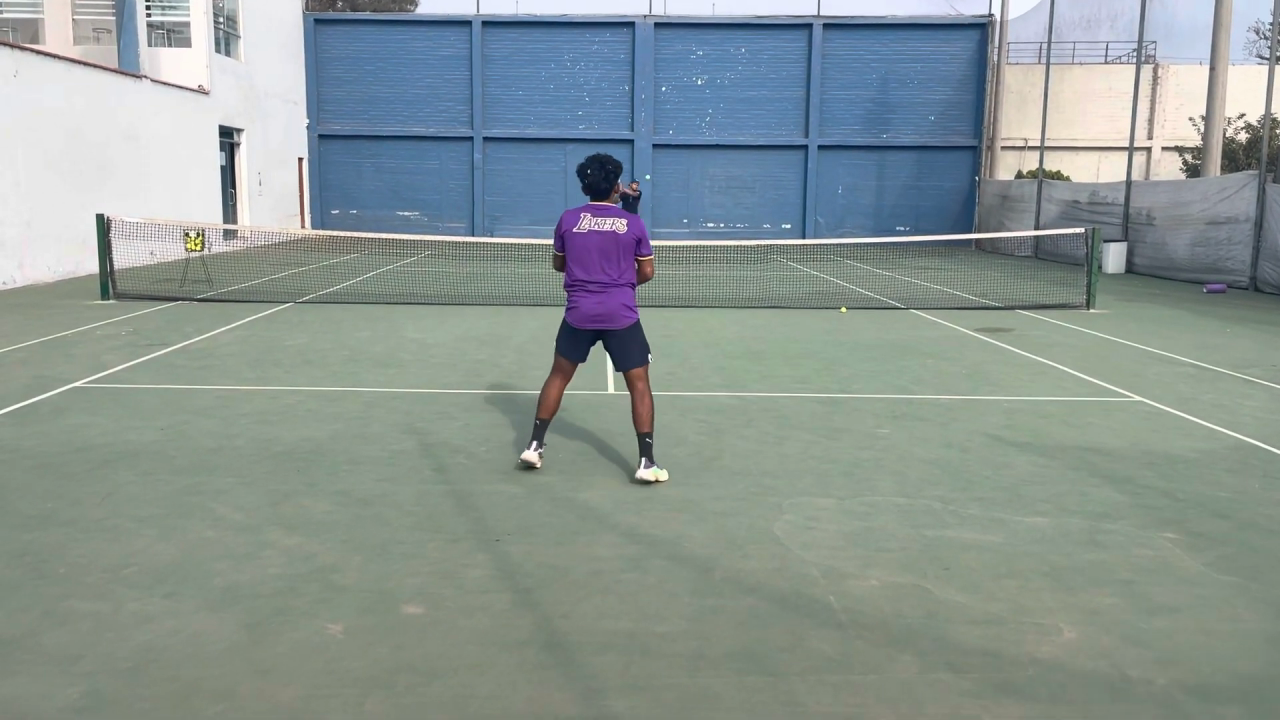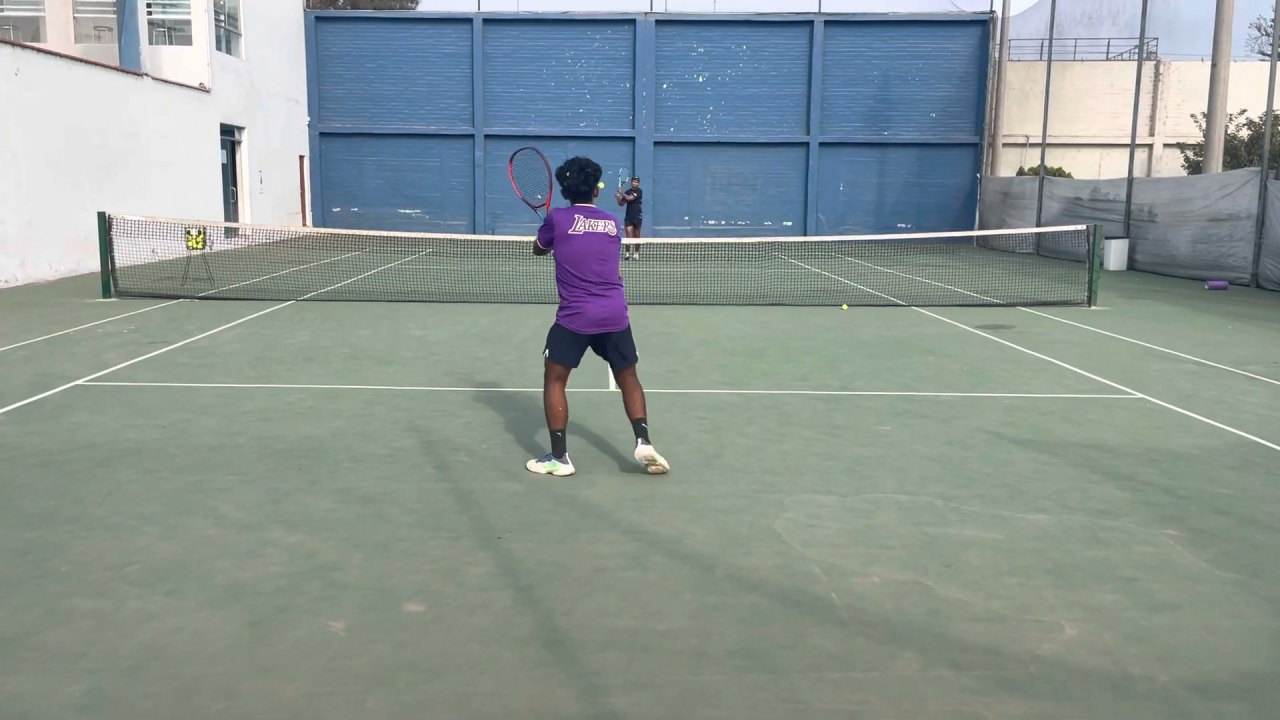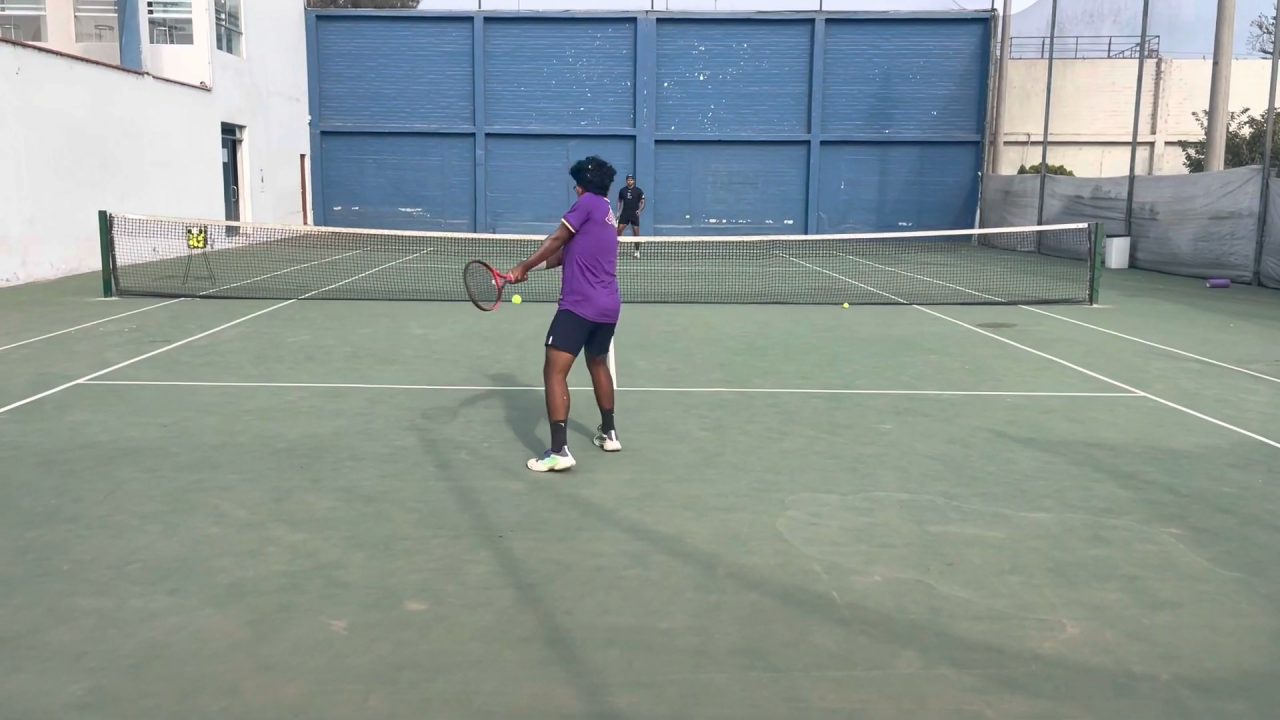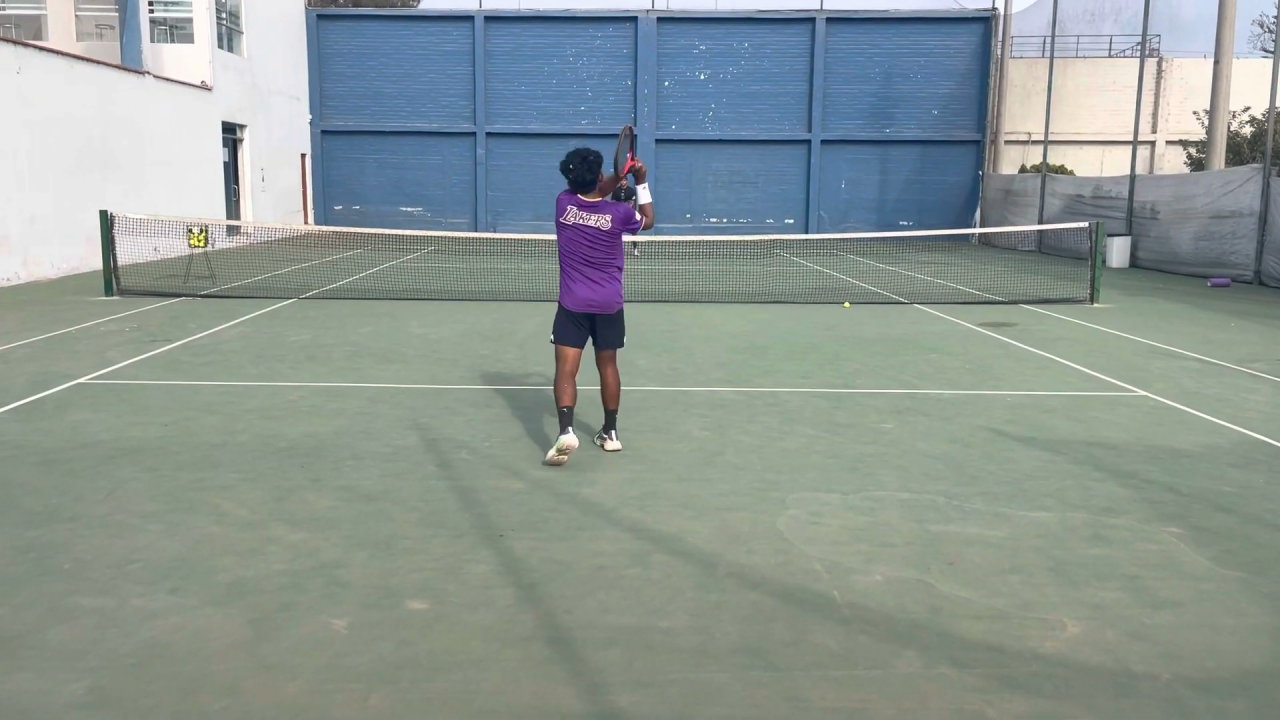
dt=0.5s
person 1, frame 1
left shoulder: (568, 220)
right shoulder: (632, 223)
left elbow: (558, 265)
right elbow: (646, 272)
left hip: (579, 314)
right hip: (621, 315)
left knee: (558, 376)
right knee: (639, 385)
left ankle: (534, 446)
right ankle: (646, 463)
person 1, frame 2
left shoulder: (557, 218)
right shoulder: (612, 223)
left elbow: (539, 249)
left hip: (574, 318)
right hip: (615, 316)
left knee: (554, 381)
right knee: (628, 380)
left ankle: (559, 457)
right ankle: (644, 443)
person 1, frame 3
left shoulder: (587, 204)
right shoulder: (609, 216)
left elbow: (557, 242)
left wrist: (524, 268)
right wrist: (537, 264)
left hip: (579, 306)
right hip: (608, 307)
left knee: (555, 374)
right knee: (598, 365)
left ankle: (559, 450)
right ankle: (609, 433)
person 1, frame 4
left shoulder: (563, 202)
right shoulder: (619, 213)
right elbow: (647, 220)
left wrist: (622, 174)
right wrist: (641, 182)
left hip: (573, 302)
right hip: (609, 302)
left knee: (565, 370)
right knee: (607, 365)
left ankle: (566, 431)
right ankle: (610, 432)
